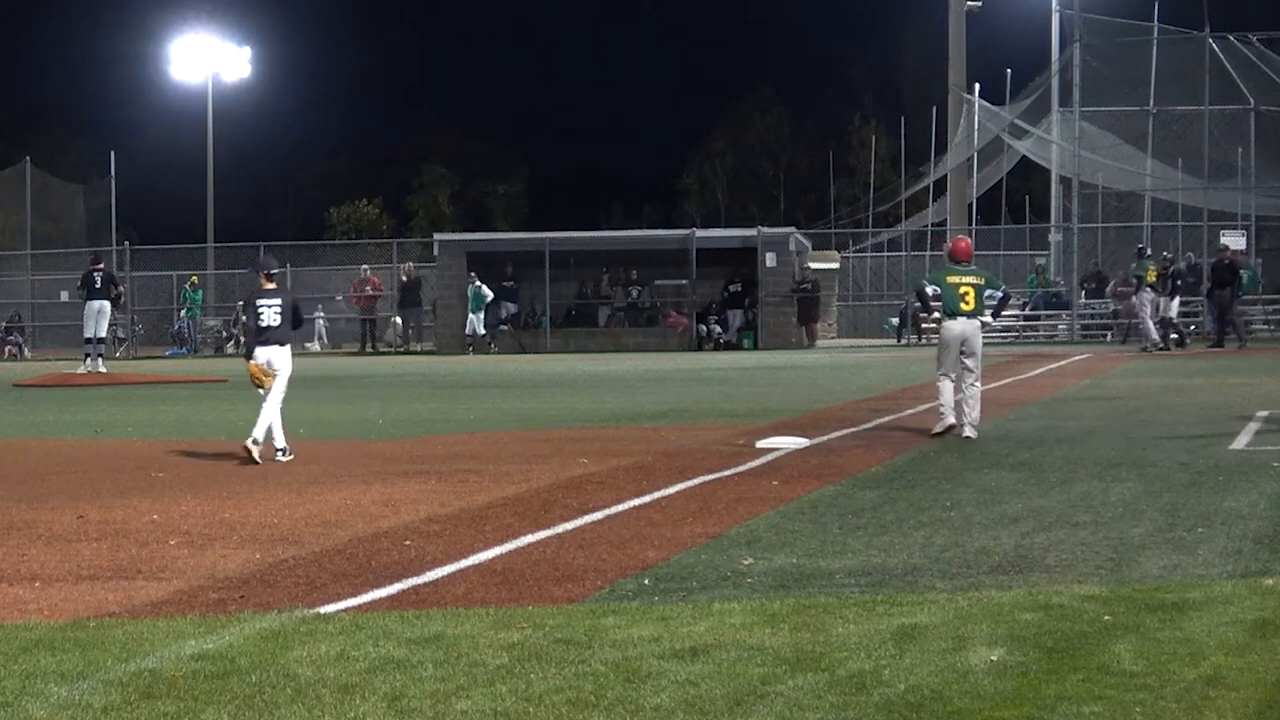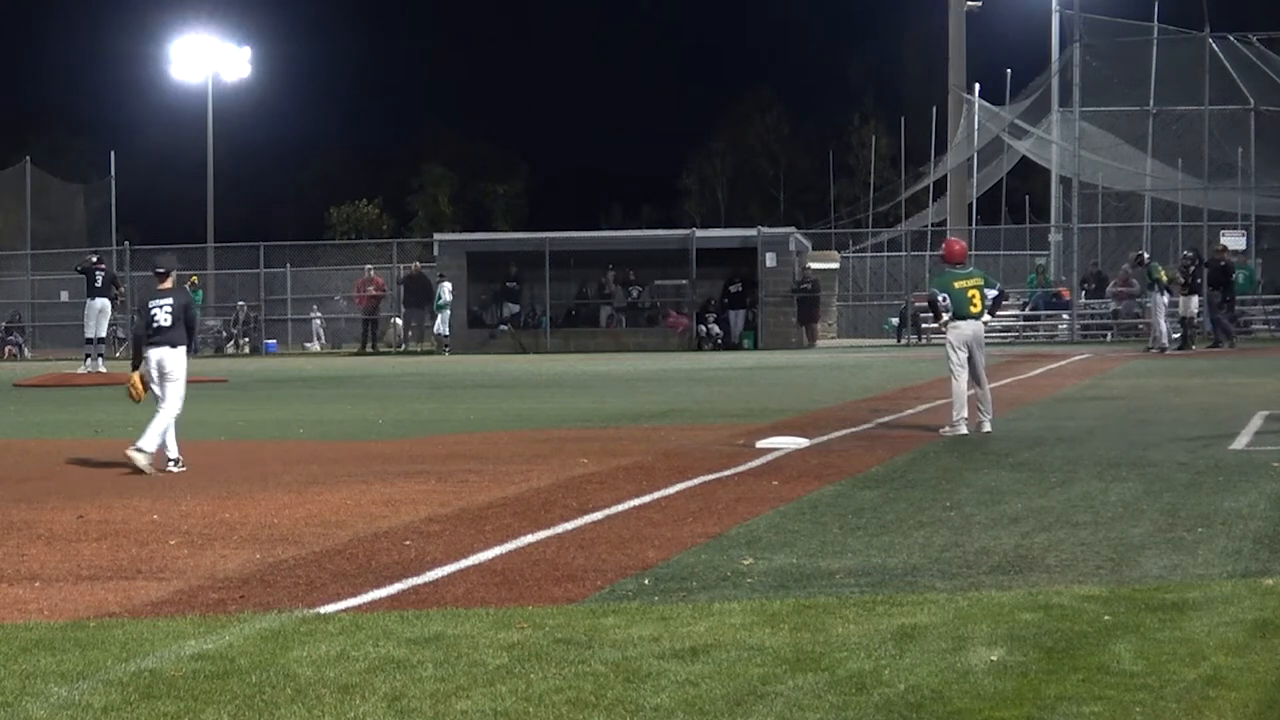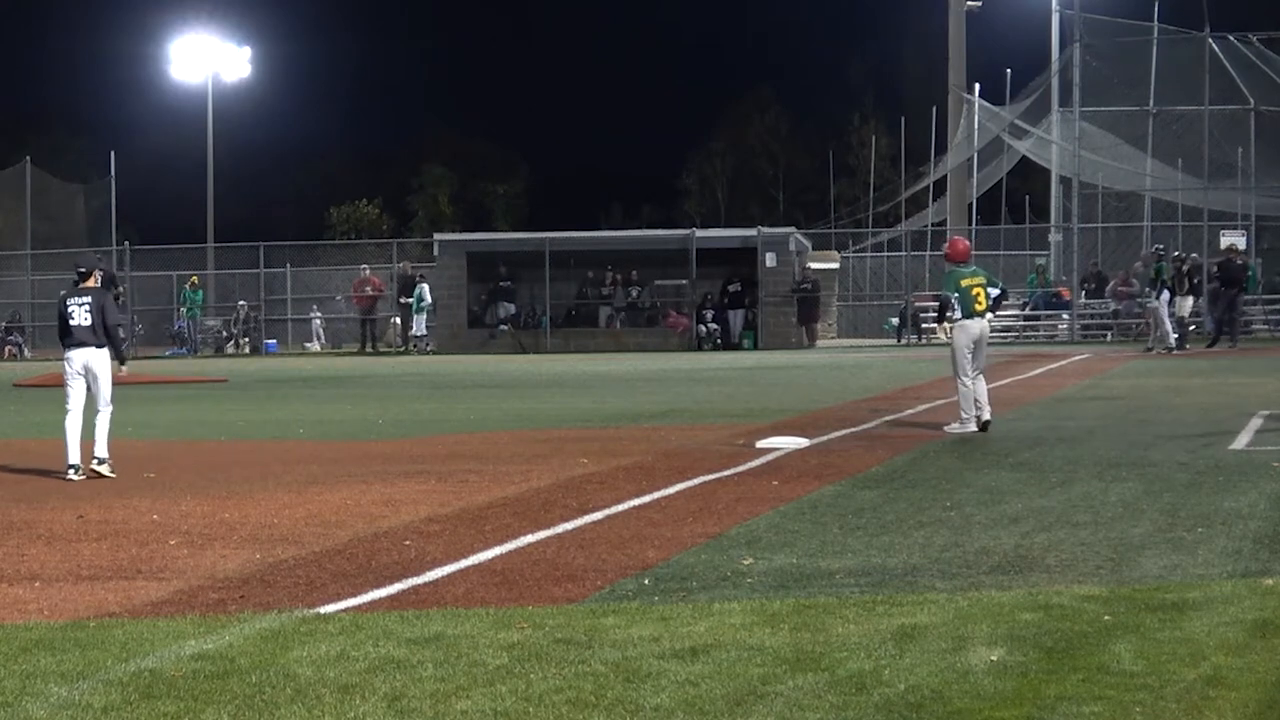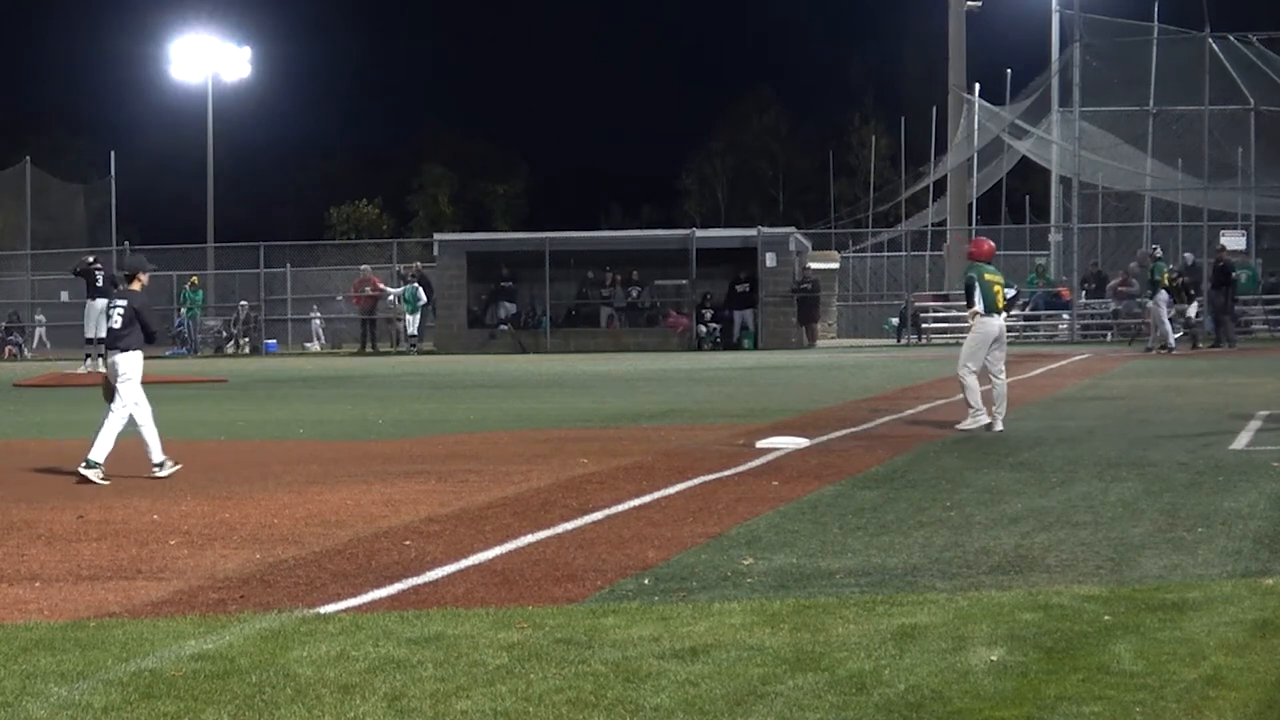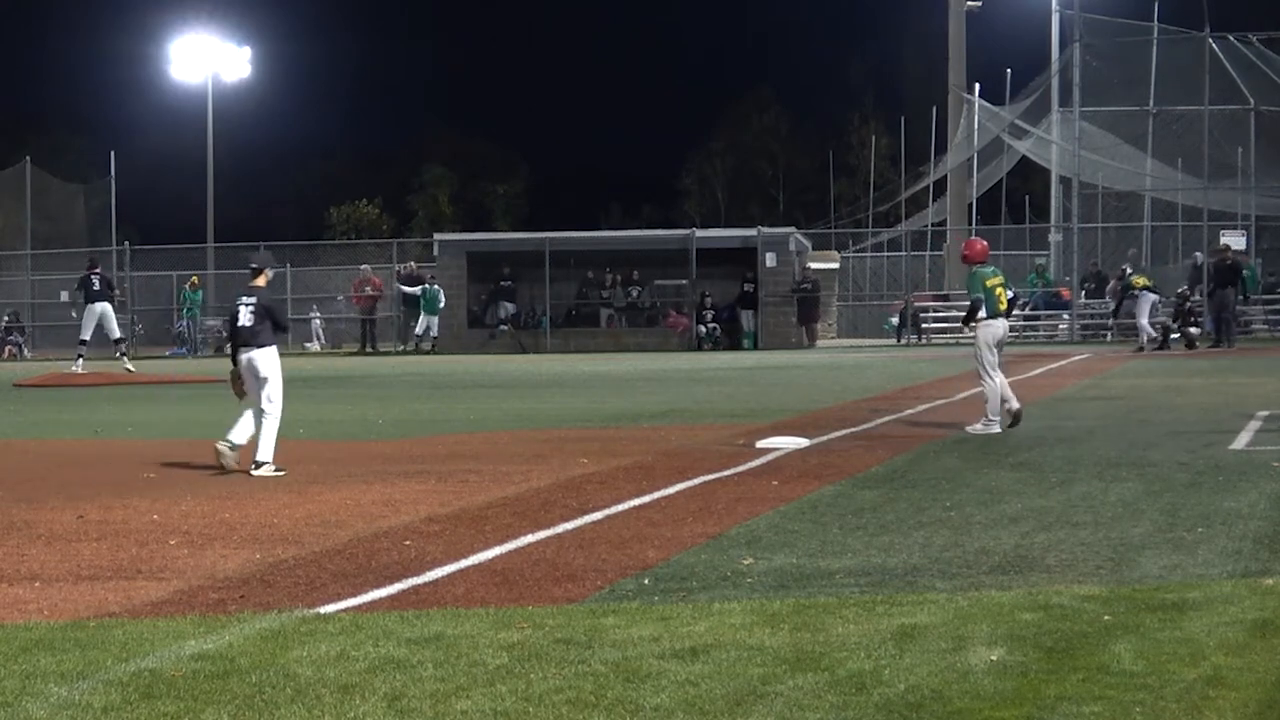
dt=1s
person 1, frame 1
left shoulder: (253, 299)
right shoulder: (288, 298)
left elbow: (250, 329)
right elbow: (299, 321)
left wrist: (249, 358)
left hip: (259, 352)
right hip: (280, 352)
left knee: (270, 401)
right knee: (274, 401)
left ankle: (281, 448)
right ankle: (255, 440)
person 1, frame 2
left shoulder: (147, 301)
right shoulder: (183, 297)
left elbow: (139, 335)
right elbow: (191, 328)
left wrist: (135, 368)
right wrist: (185, 348)
left hip: (152, 354)
right hip: (174, 353)
left knee: (164, 407)
right knee: (170, 408)
left ankle: (173, 458)
right ankle: (142, 448)
person 1, frame 3
left shoulder: (66, 298)
right shoulder: (102, 295)
left elbow: (61, 332)
right elbow: (112, 329)
right wrist: (121, 359)
left hip: (72, 355)
right hip: (97, 354)
left knee: (73, 411)
right knee: (103, 408)
left ankle: (73, 466)
right ankle: (99, 458)
person 1, frame 4
left shoulder: (115, 299)
right shoulder: (139, 300)
left elbow: (115, 332)
right elbow: (151, 335)
left wrist: (109, 373)
right wrist: (142, 339)
left hip: (113, 356)
right hip: (130, 358)
left knee: (143, 410)
right knee: (118, 413)
left ankle: (158, 462)
right ankle: (92, 463)
person 1, frame 5
left shoulder: (240, 298)
right shoulder: (267, 297)
left elbow: (232, 333)
right elbow: (284, 327)
left wrist: (235, 363)
left hip: (243, 355)
right hip: (265, 354)
left knee: (256, 407)
right knee: (271, 409)
left ankle: (230, 444)
right ankle: (263, 462)
person 2, frame 1
left shoulder: (942, 273)
right shoulder: (981, 275)
left elbow: (921, 290)
right elbow: (1005, 295)
left wrist: (931, 312)
right wrist: (992, 317)
left hip: (950, 326)
right hip: (973, 327)
left knee: (945, 375)
right knee: (971, 380)
left ankle: (947, 416)
right ankle: (970, 427)
person 2, frame 2
left shoulder: (945, 277)
right shoulder: (978, 275)
left elbow: (933, 299)
right elbow: (1000, 292)
left wrist: (940, 318)
right wrist: (989, 315)
left hip: (957, 328)
right hip: (978, 327)
left knee: (959, 376)
right knee: (980, 376)
left ankle: (959, 423)
right ankle: (986, 421)
person 2, frame 3
left shoulder: (952, 275)
right shoulder: (981, 273)
left elbow: (946, 300)
right elbow: (1001, 291)
left wrist: (941, 321)
right wrist: (990, 313)
left hip: (964, 327)
right hip: (982, 325)
left knee: (963, 376)
right knee: (976, 373)
left ankle: (967, 421)
right ankle: (984, 412)
person 2, frame 4
left shoulder: (975, 269)
right shoulder: (998, 274)
left elbow: (970, 282)
right elbow: (1013, 293)
left wrist: (971, 307)
right wrist: (1003, 311)
left hip: (983, 323)
right hip: (999, 324)
left knee: (966, 369)
right knee: (998, 373)
left ankle: (978, 413)
right ankle: (997, 419)
person 2, frame 5
left shoulder: (976, 275)
right shoulder: (996, 272)
left elbow: (976, 304)
right elbow: (1012, 297)
left wrist: (965, 322)
left hip: (987, 327)
right hip: (1002, 324)
left knee: (988, 375)
right knee: (994, 371)
left ankle: (992, 422)
right ankle: (1011, 404)
